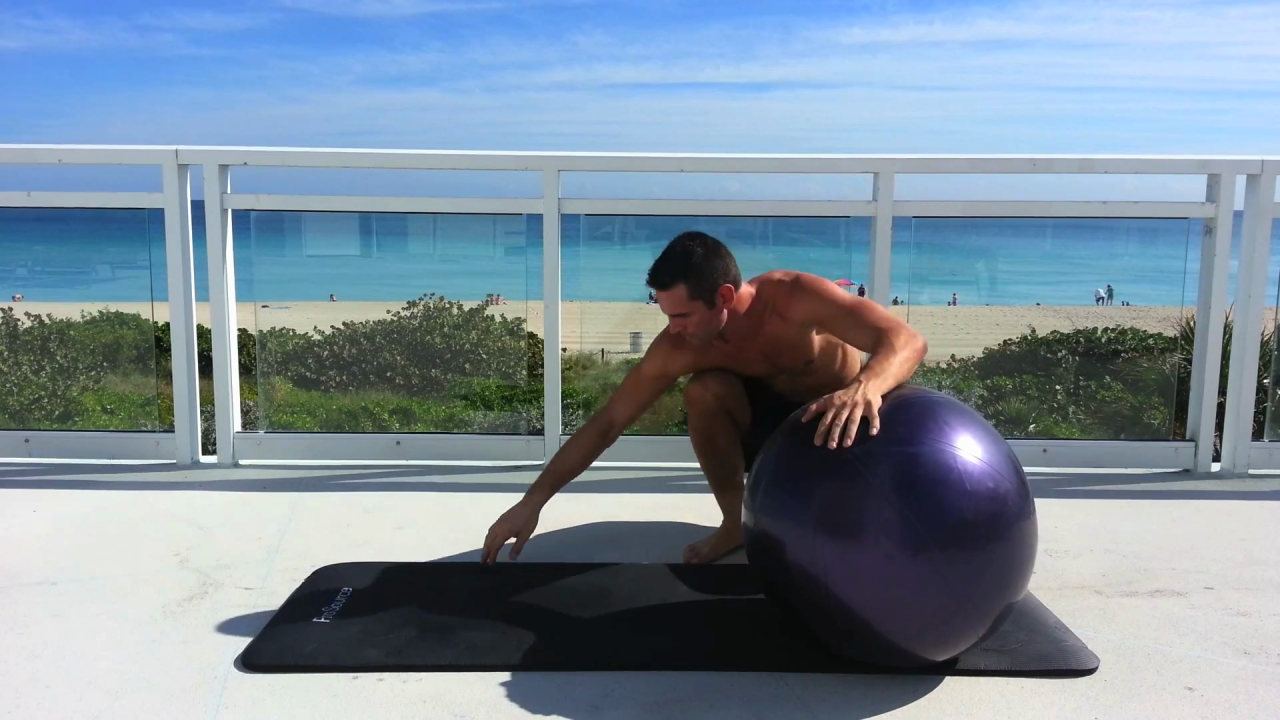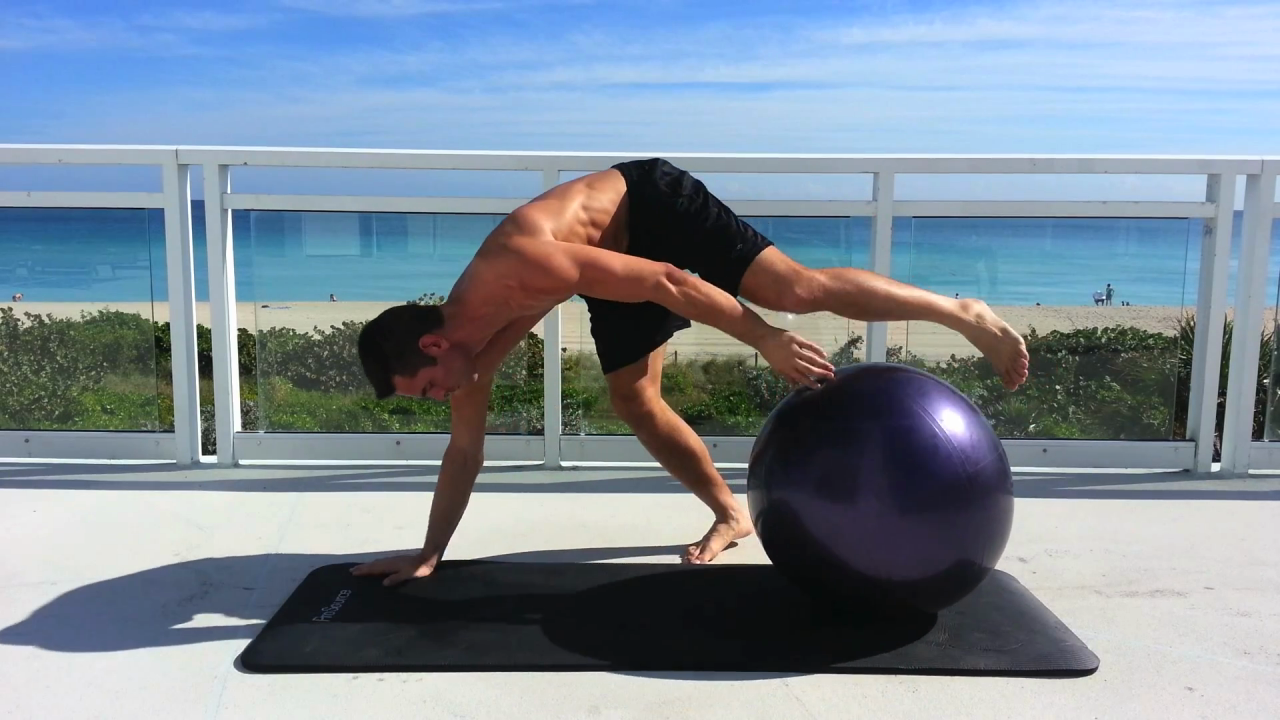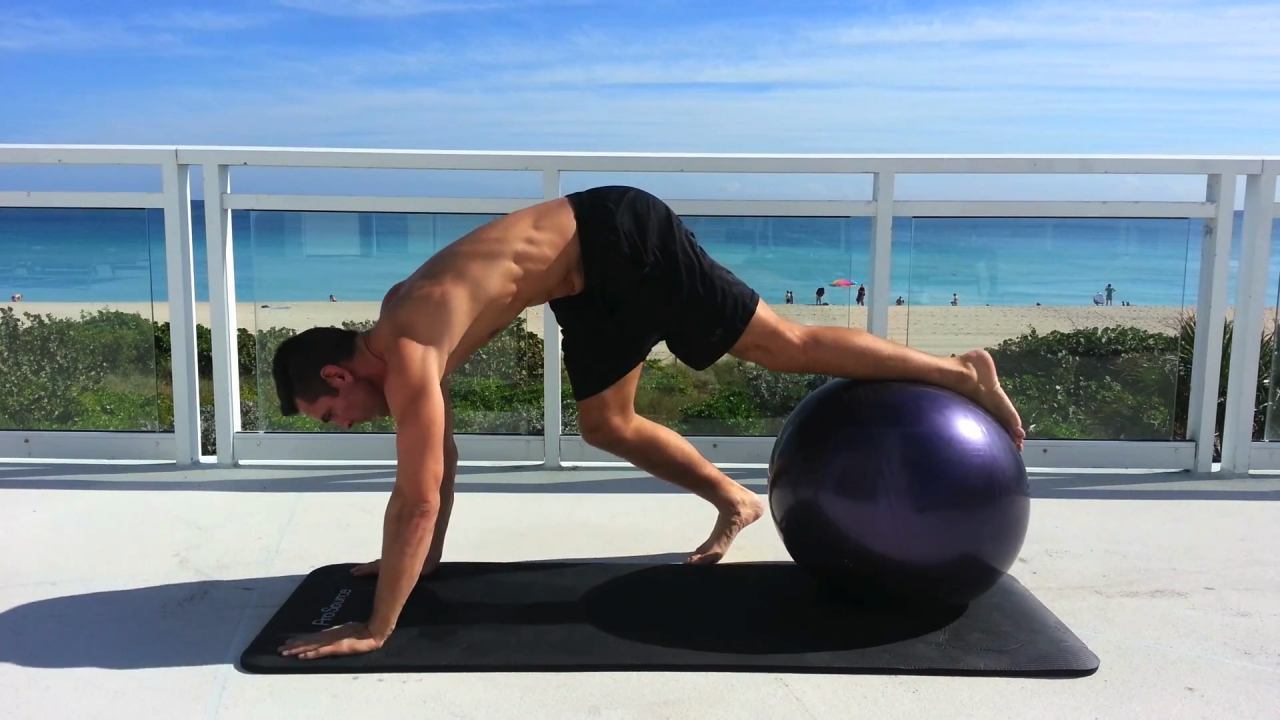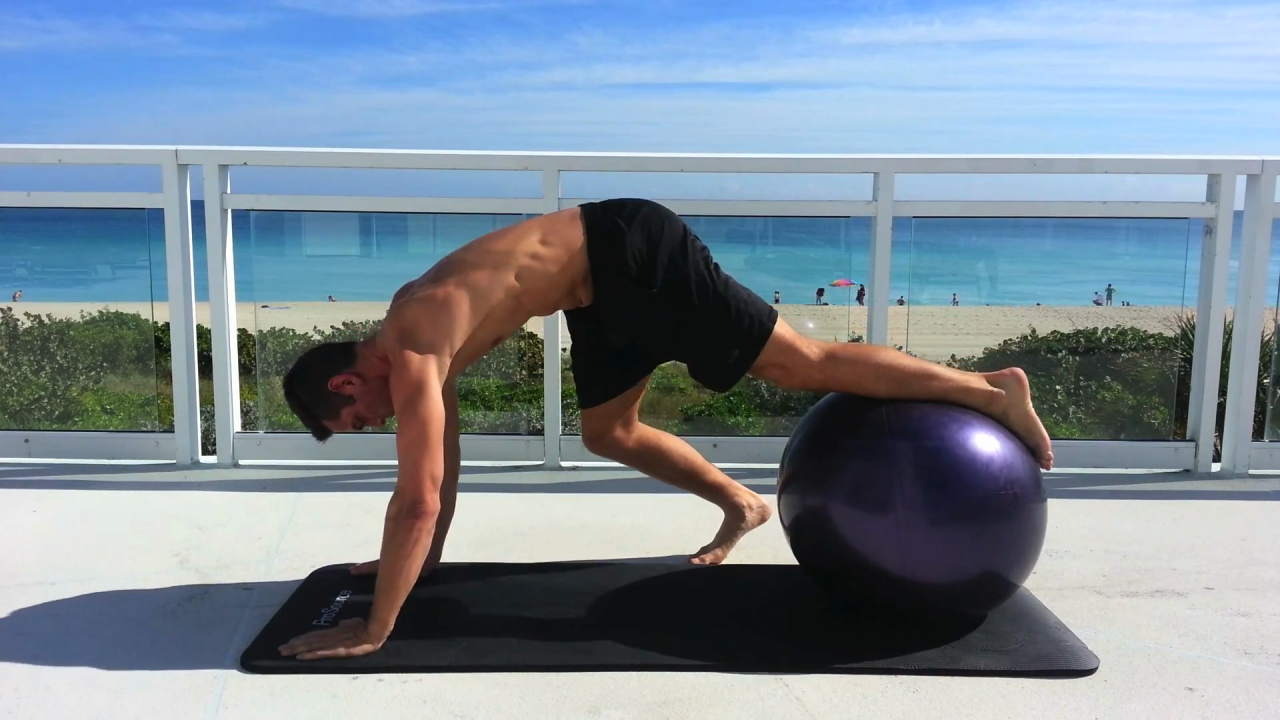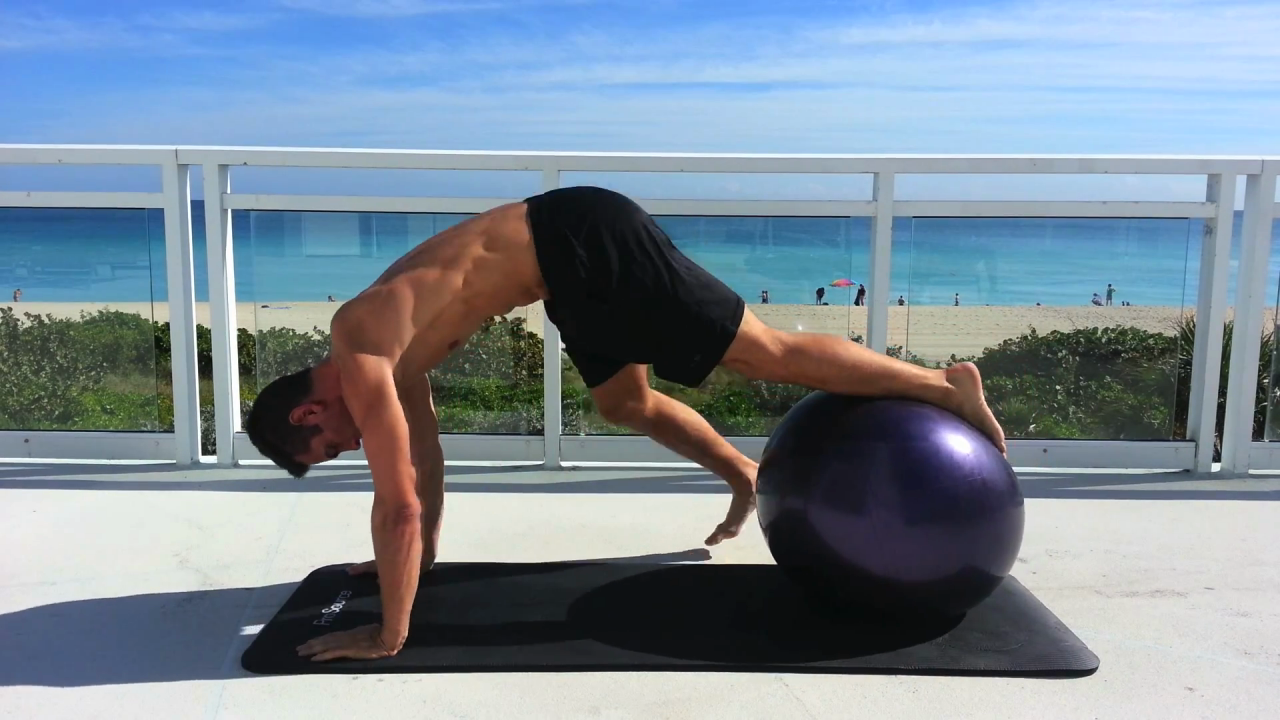
dt=1s
person 1, frame 1
left shoulder: (795, 296)
right shoulder: (677, 347)
left elbow: (907, 342)
right elbow: (606, 422)
left wrist: (865, 388)
right wrist: (532, 501)
left hip: (838, 416)
right hip: (774, 405)
right knee: (703, 392)
right ankle: (735, 524)
person 1, frame 2
left shoulder: (519, 271)
right shoulder: (471, 342)
left elbow: (669, 284)
right elbow: (464, 451)
left wrist: (769, 341)
right wrist: (428, 552)
left hip: (650, 201)
right hip: (619, 247)
left knee: (794, 288)
right knee: (633, 403)
left ankle: (966, 315)
right ankle: (729, 513)
person 1, frame 3
left shoulder: (405, 356)
right shoulder: (397, 330)
left elbow: (417, 497)
right elbow: (440, 456)
left wrist: (374, 629)
right wrist: (427, 560)
left hip: (621, 238)
right hip: (591, 272)
left knee: (786, 348)
right knee: (607, 426)
left ankle: (962, 373)
right ankle: (733, 502)
person 1, frame 4
left shoulder: (409, 354)
right shoulder: (409, 327)
left elbow: (416, 497)
right elbow: (443, 452)
left wrist: (373, 628)
right wrist: (425, 556)
left hip: (631, 253)
right hip: (607, 274)
left knee: (804, 364)
right knee: (609, 434)
left ankle: (992, 391)
right ankle: (739, 504)
person 1, frame 5
left shoulder: (358, 362)
right shoulder: (384, 345)
left elbow: (398, 500)
right elbow: (425, 447)
left wrist: (390, 635)
right wrist: (421, 555)
left hip: (585, 243)
right hip: (571, 249)
left knee: (768, 353)
right knee: (628, 402)
left ankle: (946, 386)
right ankle: (748, 477)
